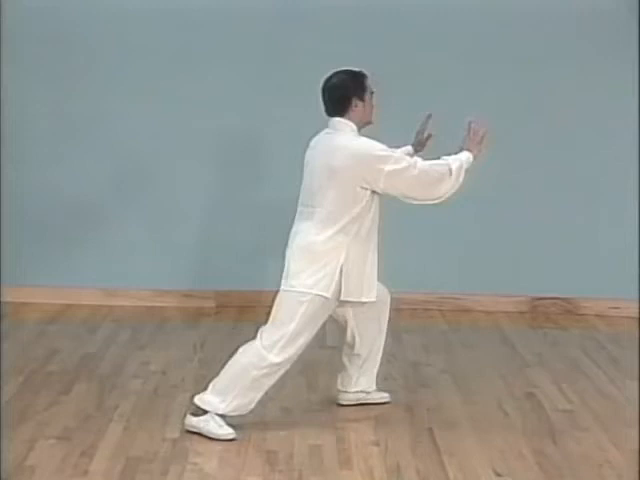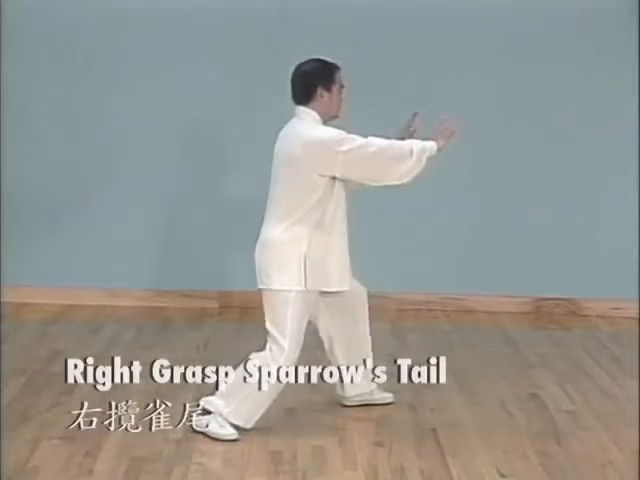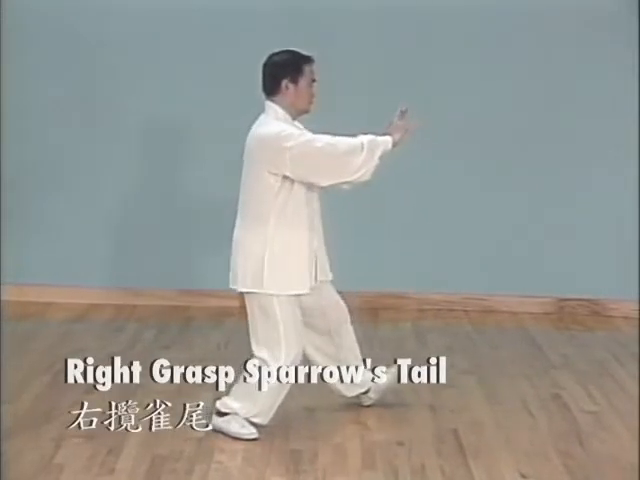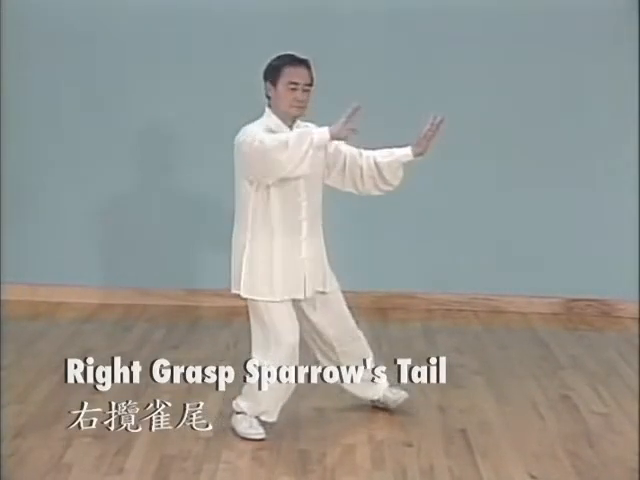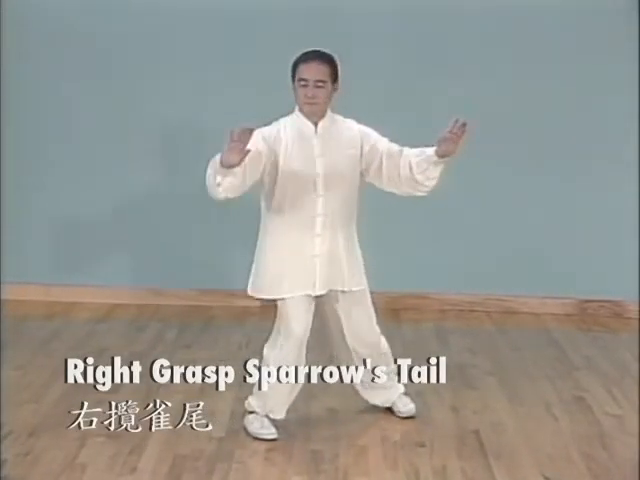
dt=1s
person 1, frame 1
left shoulder: (324, 143)
right shoulder: (359, 151)
right elbow: (429, 181)
left wrist: (410, 149)
right wrist: (467, 154)
left hip: (328, 260)
right hip: (319, 265)
left knee: (375, 303)
right knee: (277, 344)
left ankle: (356, 386)
right ankle: (210, 409)
person 1, frame 2
left shoulder: (302, 134)
right shoulder: (317, 140)
left elbow: (363, 157)
right elbow: (379, 160)
left wrist: (398, 143)
right wrist: (432, 145)
left hip: (307, 255)
right hip: (291, 259)
left knee: (351, 303)
right knee: (283, 350)
left ankle: (356, 387)
right ankle: (219, 413)
person 1, frame 3
left shoulder: (288, 132)
right shoulder: (272, 136)
left elbow: (331, 161)
right elbow: (334, 158)
left wrist: (383, 141)
right wrist: (387, 141)
left hip: (295, 258)
right hip: (270, 262)
left knee: (330, 319)
right knee: (282, 351)
left ankle: (360, 385)
right ankle: (232, 412)
person 1, frame 4
left shoulder: (313, 138)
right shoulder: (251, 139)
left elbow: (359, 167)
right elbow: (280, 154)
left wrist: (411, 152)
right wrist: (328, 135)
left hip: (308, 261)
right hip: (267, 263)
left knee: (338, 331)
right knee: (280, 345)
left ankle: (373, 388)
right ankle: (248, 411)
person 1, frame 5
left shoulder: (356, 137)
right shoulder: (273, 137)
left elbow: (401, 167)
right elbow: (242, 170)
left wrist: (437, 154)
right wrist: (228, 162)
left hip: (341, 256)
right hip: (290, 258)
left knee: (364, 332)
right knee: (291, 336)
left ankle: (387, 391)
right ankle: (261, 409)
